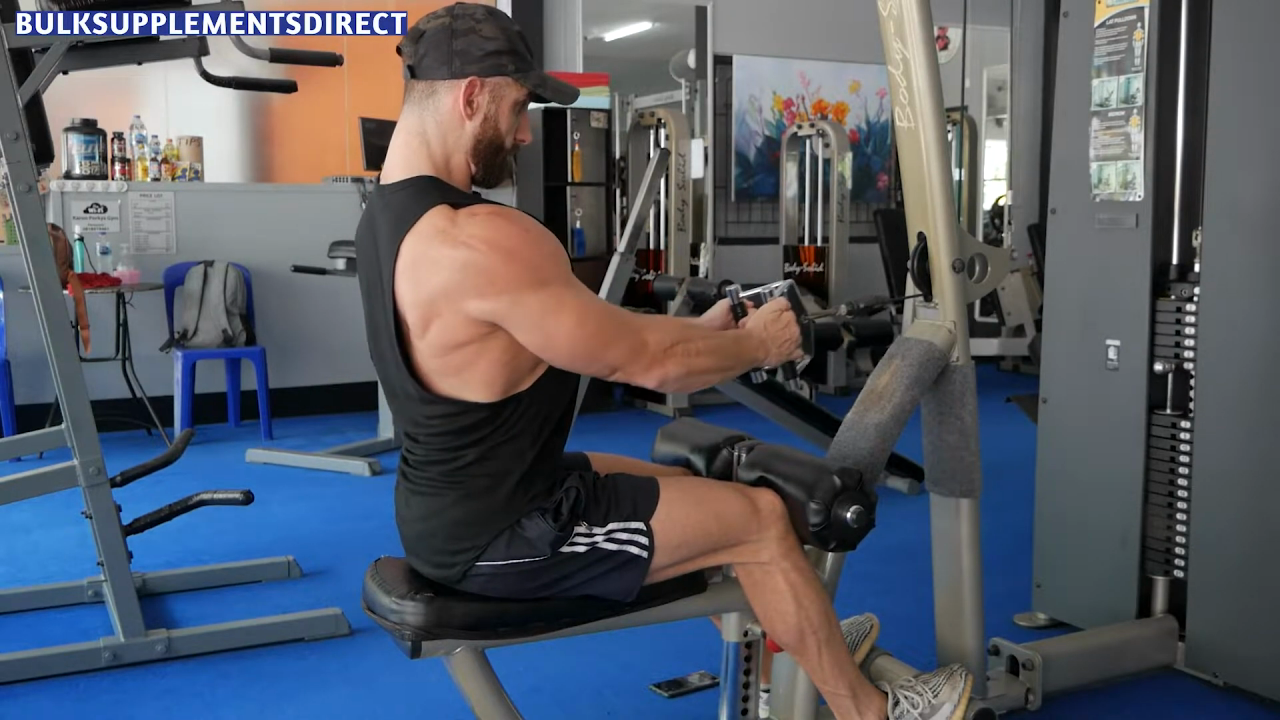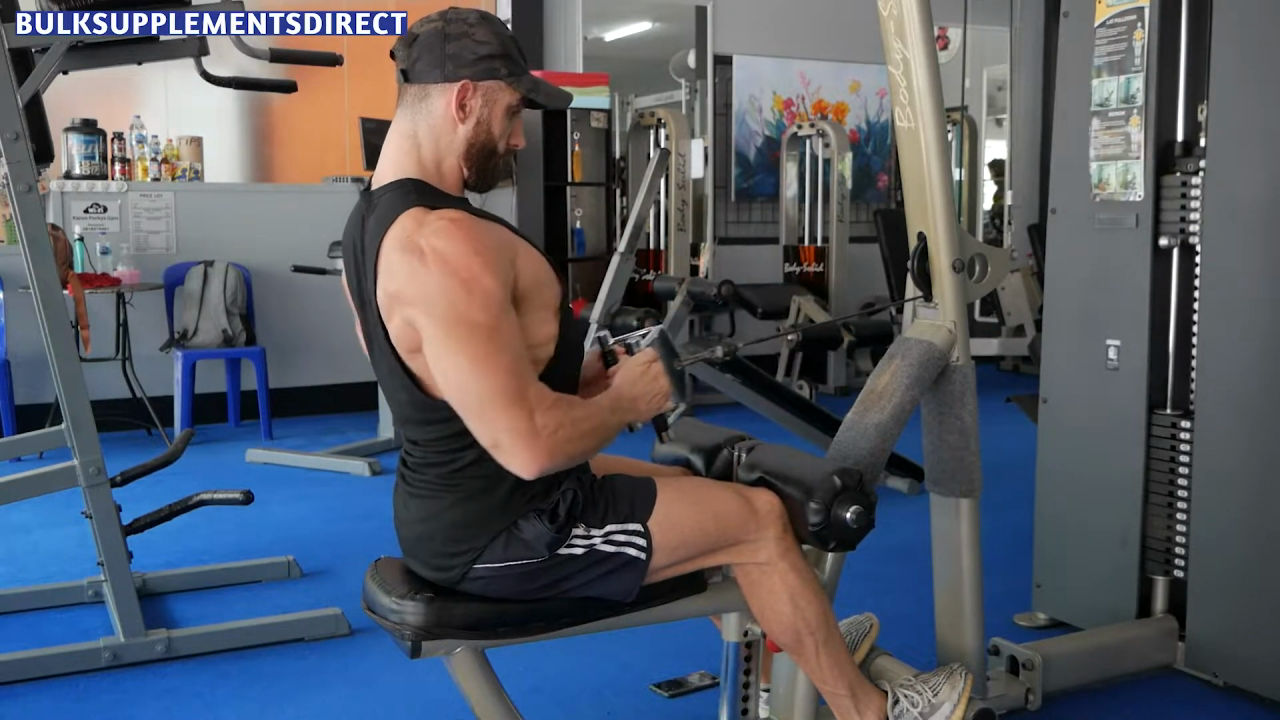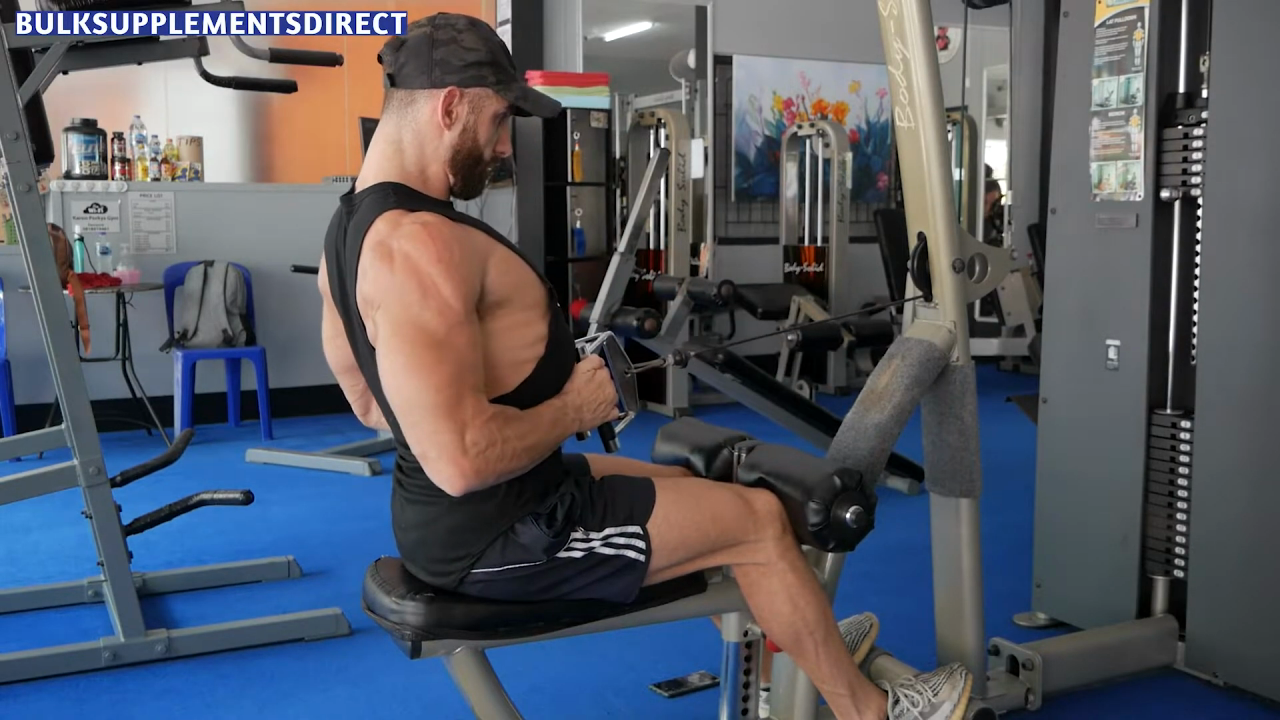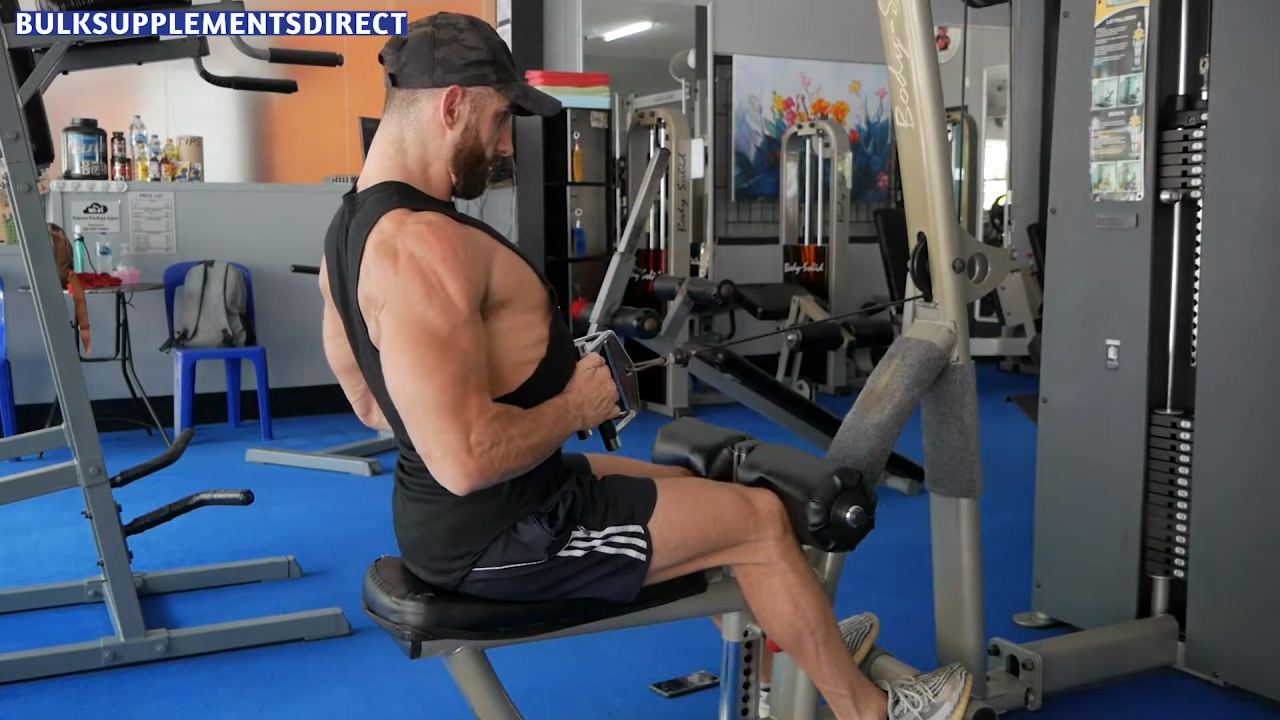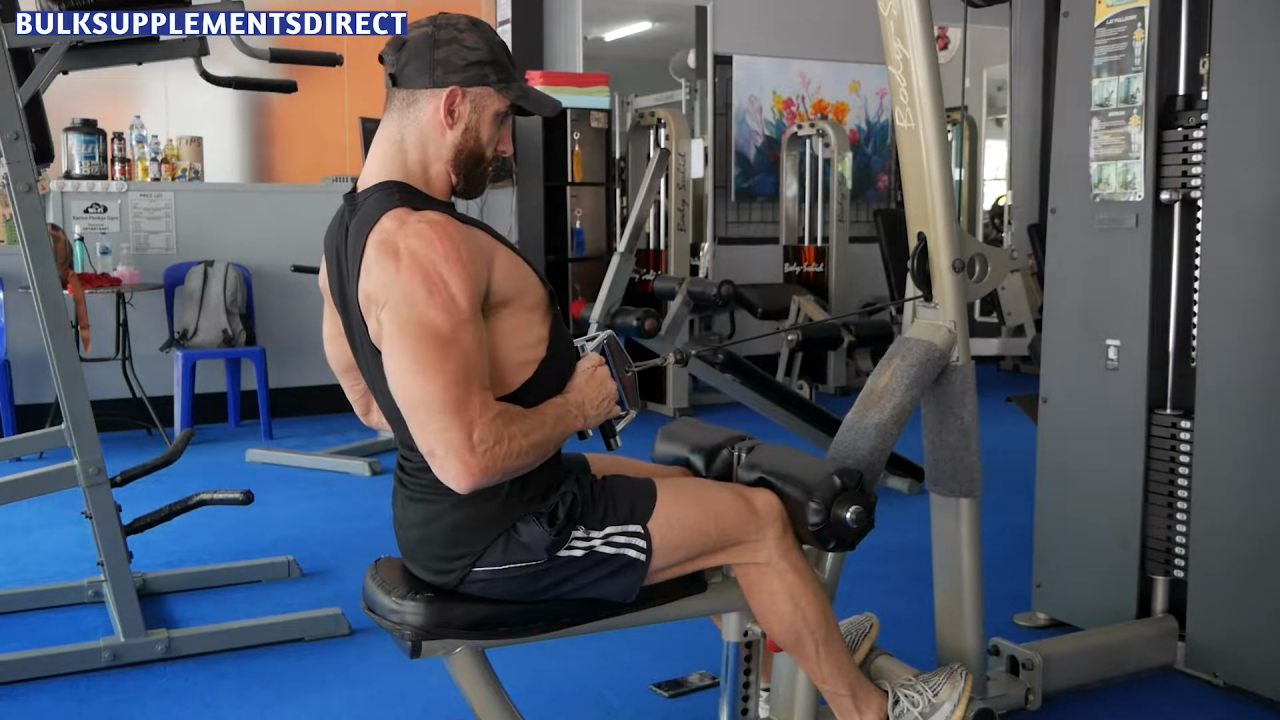
dt=0.3s
person 1, frame 1
left shoulder: (391, 214)
right shoulder: (478, 241)
left elbow: (575, 334)
right elbow: (651, 362)
left wrist: (700, 328)
right wrist: (756, 344)
left hip: (449, 504)
right hip: (503, 530)
left knee: (688, 487)
right knee: (761, 519)
left ankle: (810, 647)
person 1, frame 2
left shoulder: (377, 219)
right shoulder: (444, 245)
right elbow: (532, 445)
left wrist: (575, 377)
right wrist: (628, 399)
left hip: (447, 506)
right hip: (502, 532)
left knee: (690, 486)
right knee: (759, 519)
left ankle: (804, 646)
person 1, frame 3
left shoulder: (355, 225)
right shoulder: (418, 245)
right elbow: (461, 459)
left wrist: (551, 387)
right wrist: (573, 409)
left hip: (445, 516)
right hip: (497, 535)
left knee: (683, 486)
right knee: (758, 519)
left ankle: (802, 648)
person 1, frame 4
left shoulder: (356, 226)
right shoulder: (423, 246)
right elbow: (466, 459)
left wrist: (549, 382)
right wrist: (576, 406)
left hip: (443, 516)
right hip: (501, 532)
left knee: (686, 486)
right knee: (759, 519)
left ankle: (795, 650)
person 1, frame 5
left shoulder: (355, 226)
right shoulder: (423, 244)
right elbow: (470, 457)
left wrist: (552, 380)
right wrist: (577, 406)
left hip: (441, 514)
right hip: (499, 533)
left knee: (684, 486)
right knee: (760, 519)
left ankle: (805, 646)
